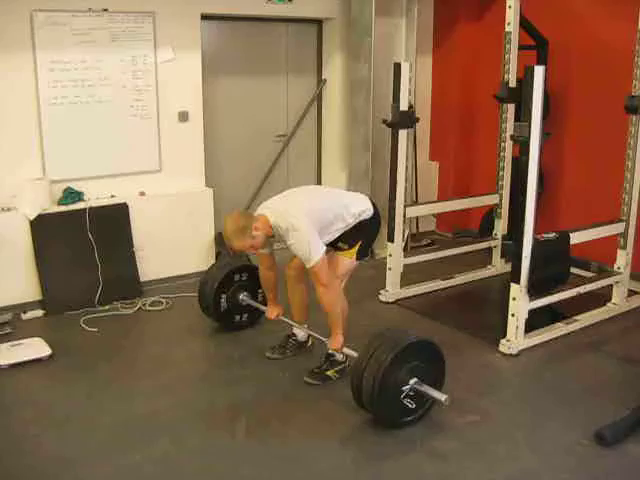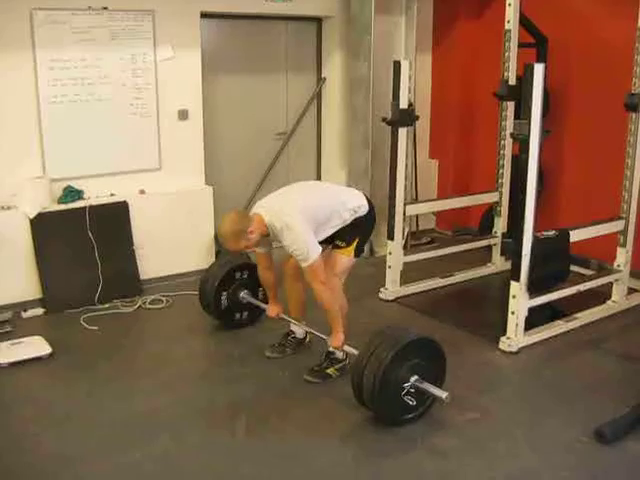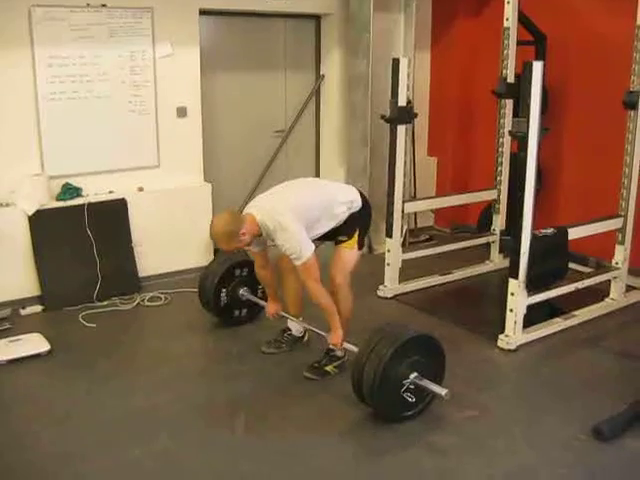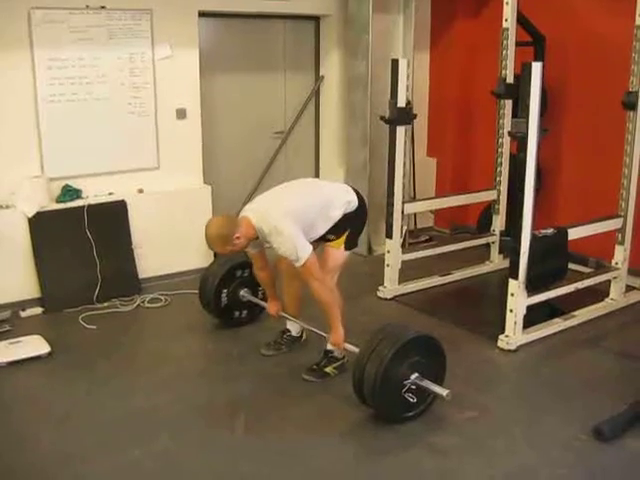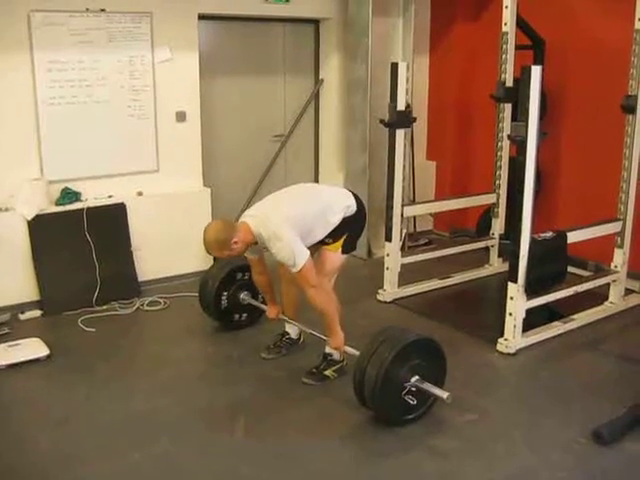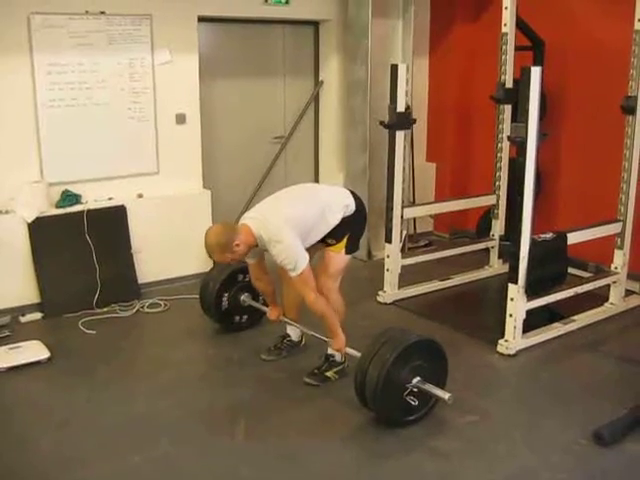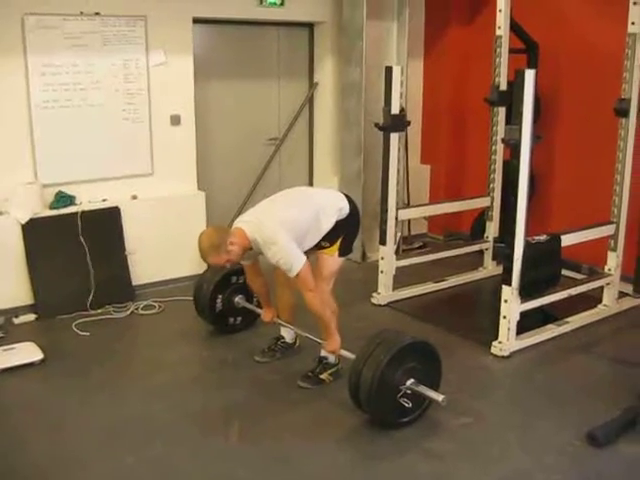
dt=0.2s
person 1, frame 1
left shoulder: (296, 230)
right shoulder: (259, 221)
left elbow: (324, 285)
right elbow: (267, 268)
left wrist: (337, 334)
right wrist: (272, 303)
left hip: (362, 218)
right hip: (336, 214)
left knee: (332, 283)
right knee: (293, 270)
left ankle: (337, 357)
right ankle: (299, 337)
person 1, frame 2
left shoulder: (291, 229)
right shoulder: (254, 221)
left elbow: (320, 283)
right elbow: (266, 267)
left wrist: (337, 331)
right wrist: (273, 301)
left hip: (357, 214)
right hip: (330, 211)
left knee: (332, 281)
right knee: (290, 269)
left ankle: (338, 355)
right ankle: (297, 334)
person 1, frame 3
left shoulder: (284, 229)
right shoulder: (249, 221)
left elbow: (313, 282)
right elbow: (262, 266)
left wrist: (336, 328)
right wrist: (273, 299)
left hip: (351, 209)
right hip: (324, 206)
left knee: (338, 279)
right knee: (286, 264)
left ankle: (336, 352)
right ankle: (295, 332)
person 1, frame 4
left shoulder: (280, 232)
right shoulder: (245, 223)
left elbow: (316, 281)
right elbow: (261, 267)
left wrist: (337, 328)
right wrist: (272, 299)
left hip: (348, 208)
right hip: (322, 205)
left knee: (325, 278)
right knee: (286, 265)
left ankle: (335, 353)
right ankle: (293, 332)
person 1, frame 5
left shoulder: (278, 238)
right shoulder: (244, 228)
left elbow: (312, 288)
right elbow: (260, 272)
left wrist: (336, 332)
right wrist: (272, 303)
left hip: (347, 212)
right hip: (321, 208)
left knee: (321, 280)
right knee: (286, 270)
left ankle: (335, 357)
right ankle: (292, 334)
person 1, frame 6
left shoulder: (279, 241)
right shoulder: (244, 231)
left elbow: (310, 293)
right elbow: (259, 276)
left wrist: (337, 335)
right wrist: (273, 306)
left hip: (347, 211)
right hip: (320, 208)
left knee: (326, 283)
right knee: (288, 273)
left ankle: (336, 359)
right ankle: (293, 337)
person 1, frame 7
left shoulder: (274, 242)
right shoulder: (238, 234)
left elbow: (310, 292)
right elbow: (254, 276)
left wrist: (333, 336)
right wrist: (267, 307)
left hip: (341, 215)
right hip: (314, 211)
left knee: (319, 286)
right knee: (282, 275)
left ankle: (330, 360)
right ankle: (287, 339)
